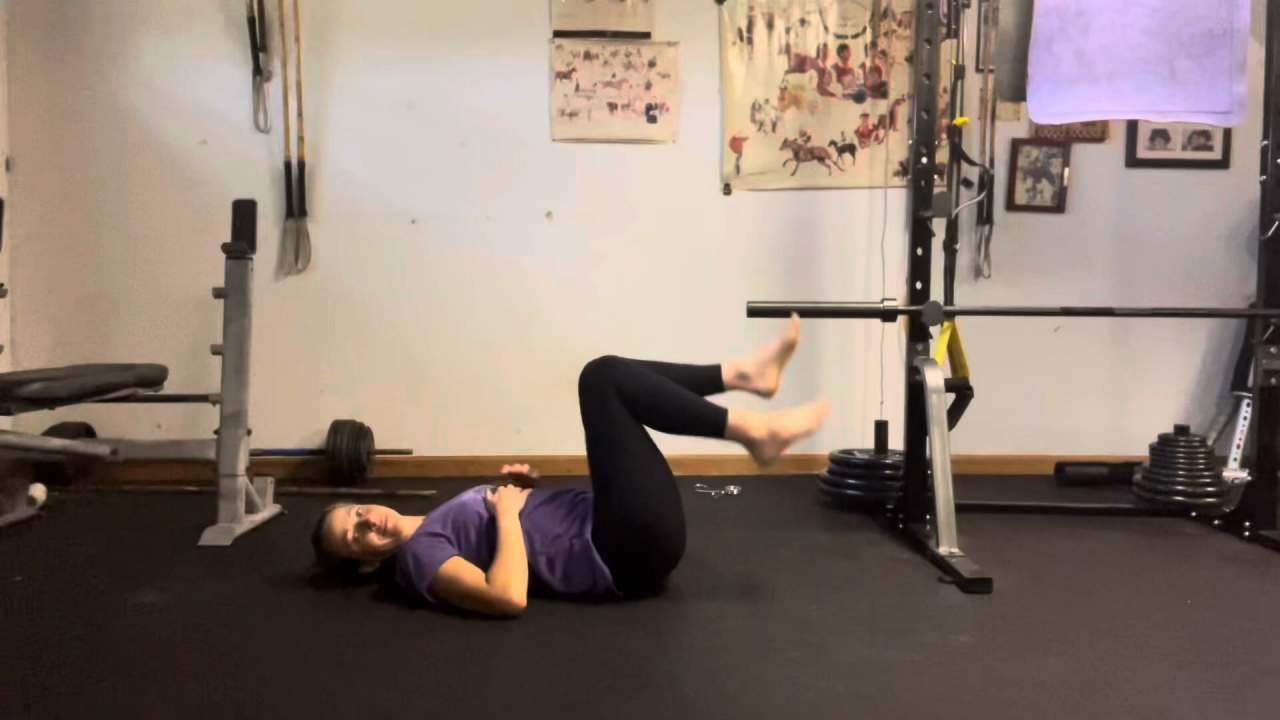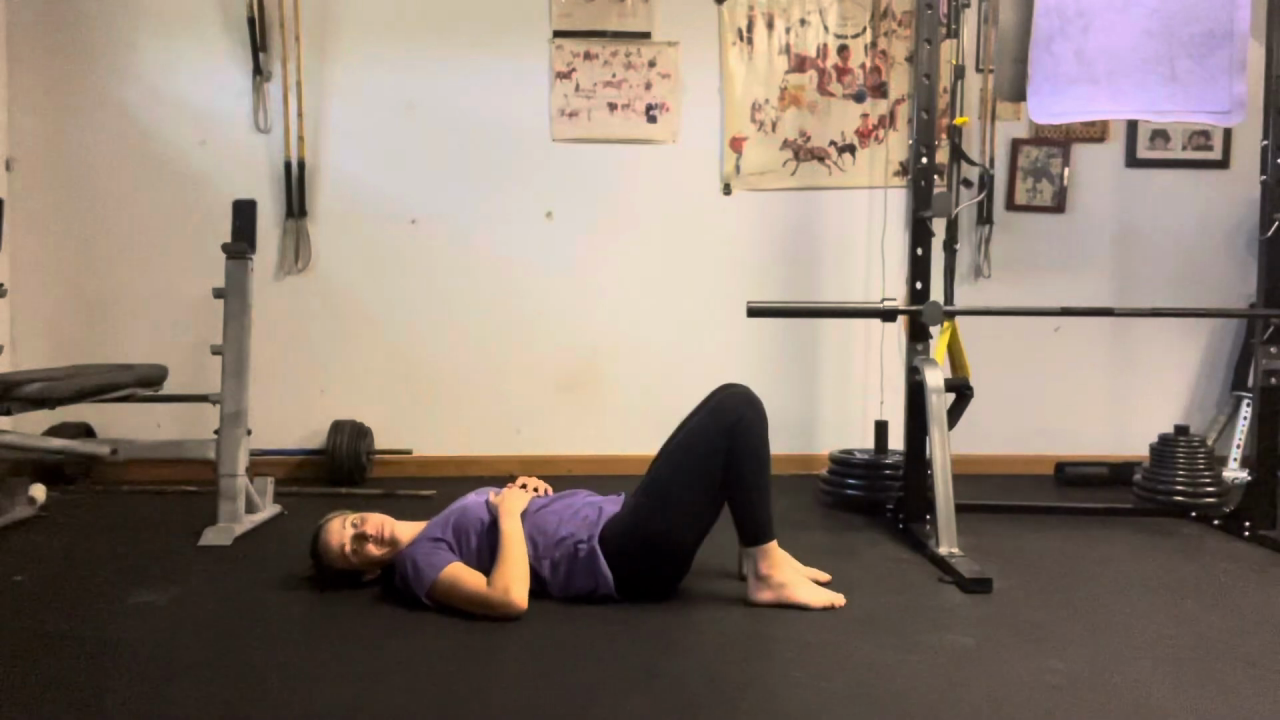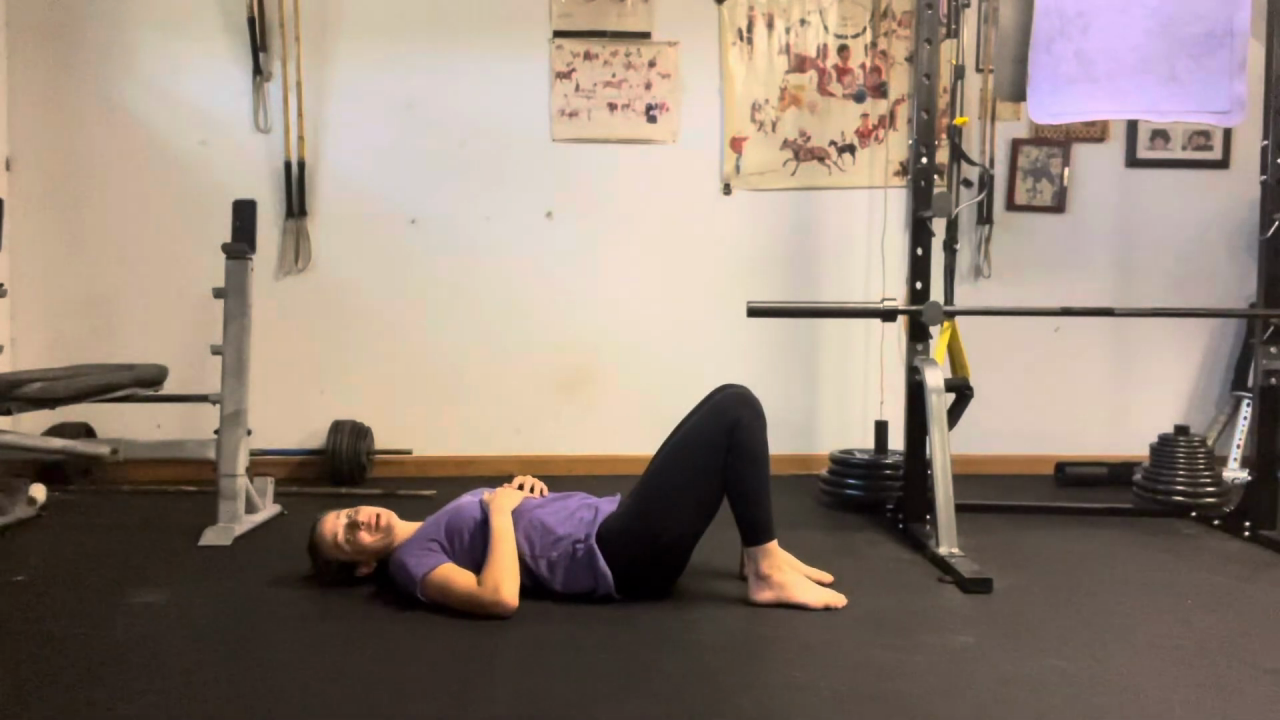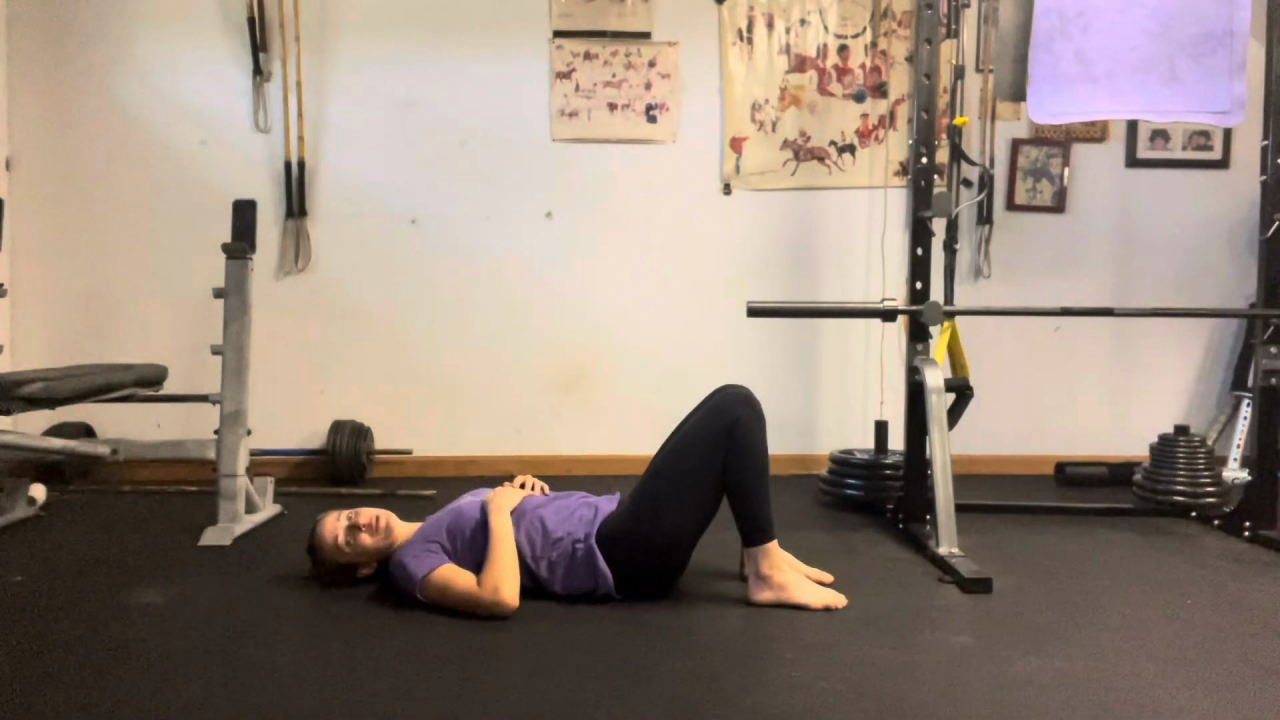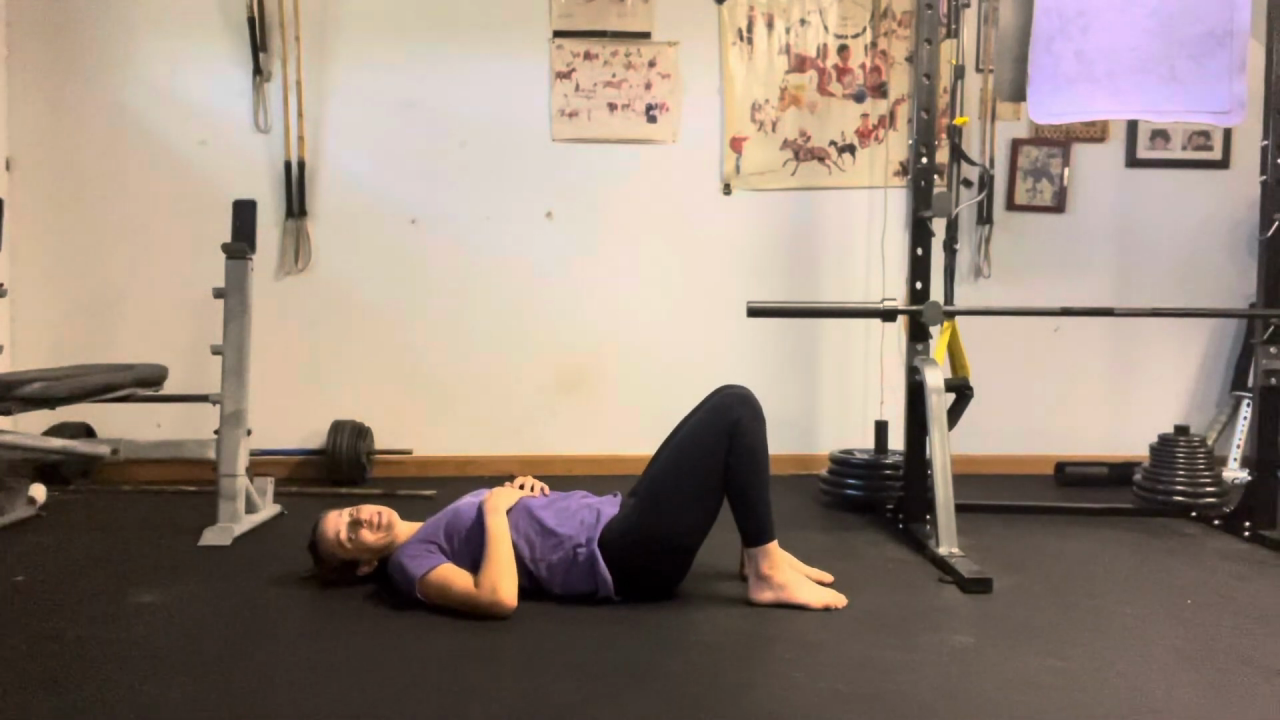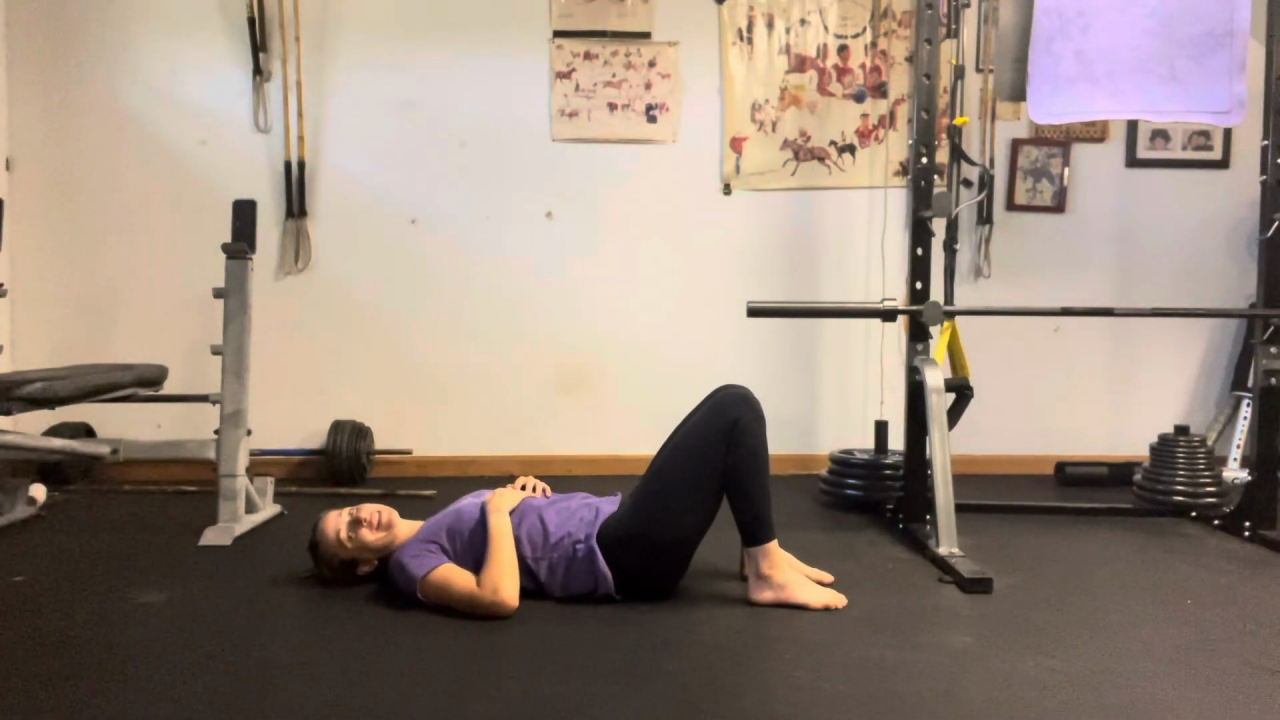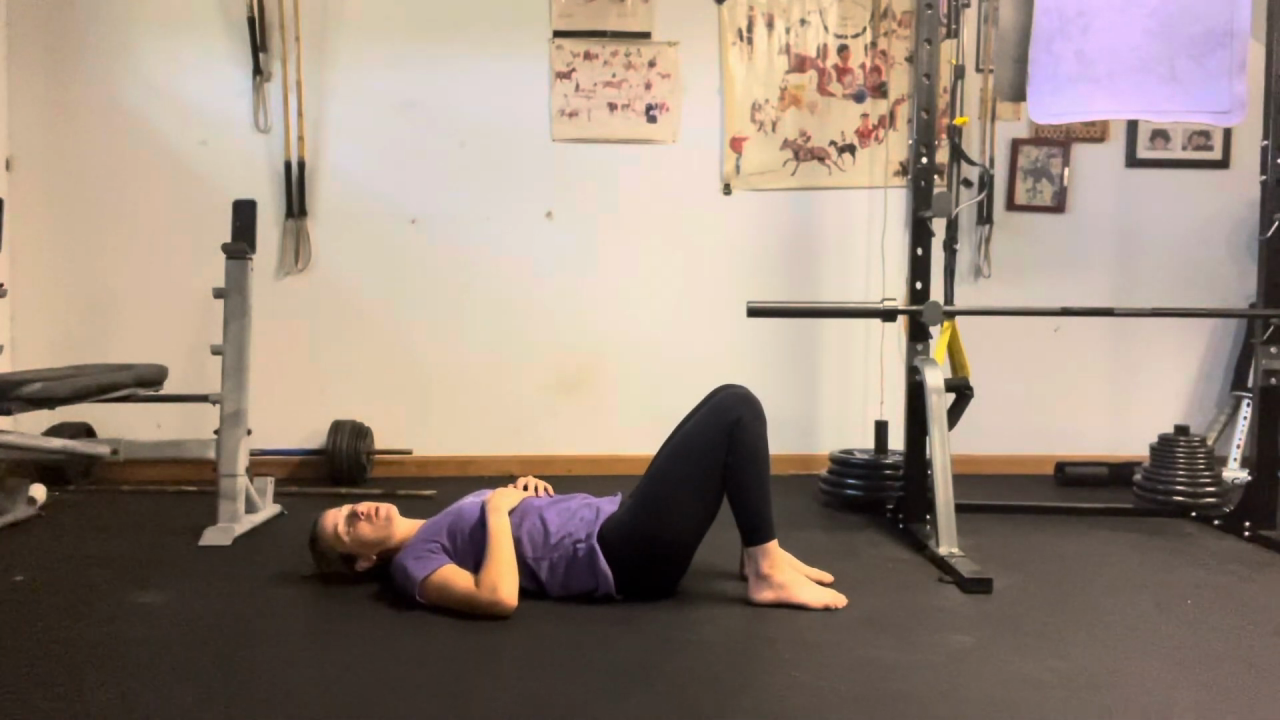
dt=0.5s
person 1, frame 1
left shoulder: (432, 527)
right shoulder: (421, 559)
right elbow: (510, 596)
left wrist: (516, 486)
right wrist: (506, 512)
left hip: (615, 535)
right hip: (629, 553)
left knee: (606, 379)
right knee: (600, 378)
left ankle: (746, 375)
right ankle: (753, 428)
person 1, frame 2
left shoulder: (433, 532)
right shoulder: (418, 562)
right elbow: (510, 599)
left wrist: (520, 491)
right wrist: (507, 513)
left hip: (618, 515)
right hip: (629, 559)
left knee: (727, 401)
right knee: (738, 409)
left ankle: (759, 543)
right ankle: (768, 574)
person 1, frame 3
left shoulder: (432, 532)
right shoulder: (412, 562)
right elbow: (501, 598)
left wrist: (519, 492)
right wrist: (500, 513)
left hip: (613, 523)
right hip: (624, 559)
left knee: (729, 402)
right knee: (736, 408)
left ankle: (760, 551)
right ankle: (767, 575)
person 1, frame 4
left shoulder: (433, 531)
right shoulder: (412, 563)
right elbow: (502, 598)
left wrist: (522, 489)
right wrist: (500, 511)
left hip: (612, 517)
right hip: (624, 558)
left knee: (729, 404)
right knee: (735, 409)
left ankle: (760, 550)
right ankle: (767, 574)
person 1, frame 5
left shoulder: (433, 532)
right shoulder: (411, 564)
right elbow: (500, 599)
left wrist: (521, 491)
right wrist: (495, 511)
left hip: (615, 518)
right hip: (627, 559)
left knee: (729, 402)
right knee: (735, 409)
left ankle: (760, 551)
right ankle: (768, 575)
person 1, frame 6
left shoulder: (433, 532)
right shoulder: (412, 563)
right elbow: (502, 598)
left wrist: (523, 488)
right wrist: (499, 511)
left hip: (614, 519)
right hip: (627, 558)
left knee: (729, 404)
right knee: (735, 409)
left ankle: (760, 550)
right ankle: (767, 573)
person 1, frame 7
left shoulder: (435, 531)
right shoulder: (414, 565)
right elbow: (500, 598)
left wrist: (522, 490)
right wrist: (497, 511)
left hip: (614, 522)
right hip: (627, 559)
left knee: (728, 402)
right knee: (736, 408)
left ankle: (760, 550)
right ankle: (767, 574)
